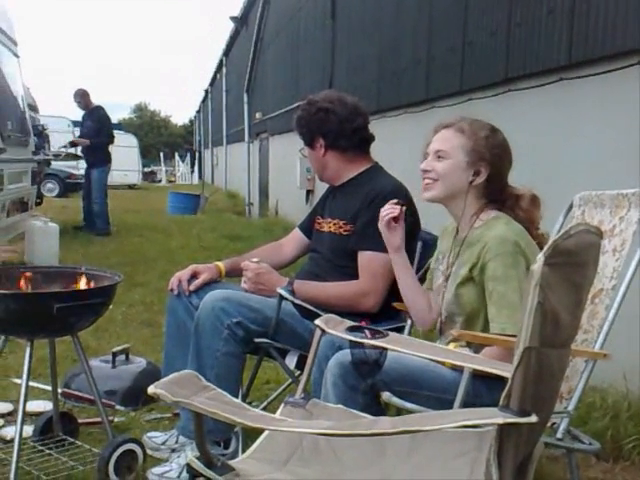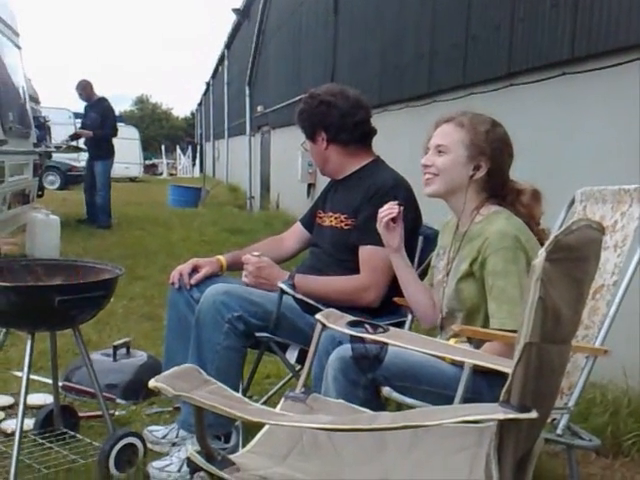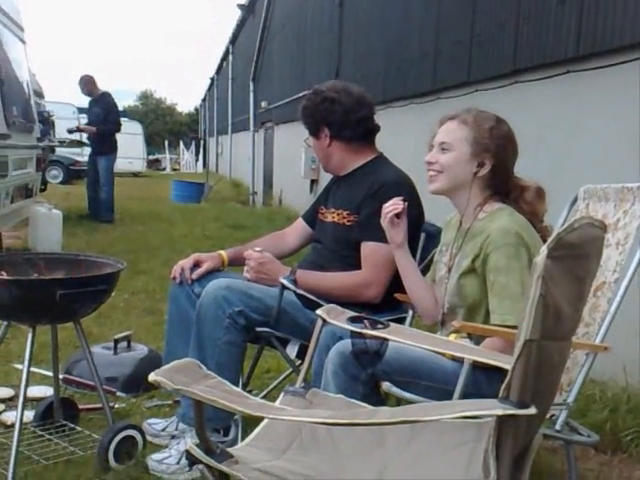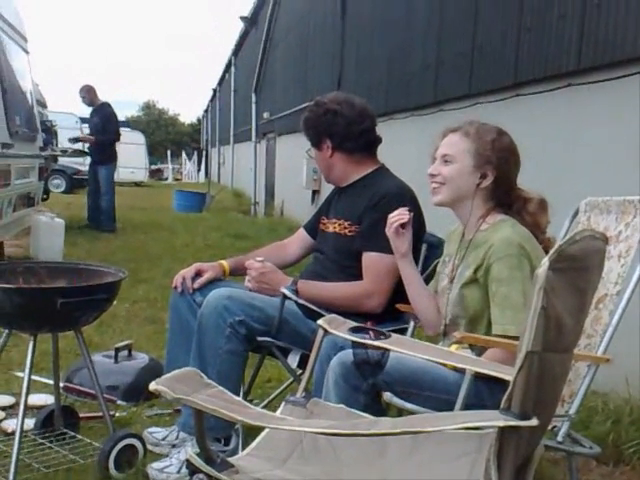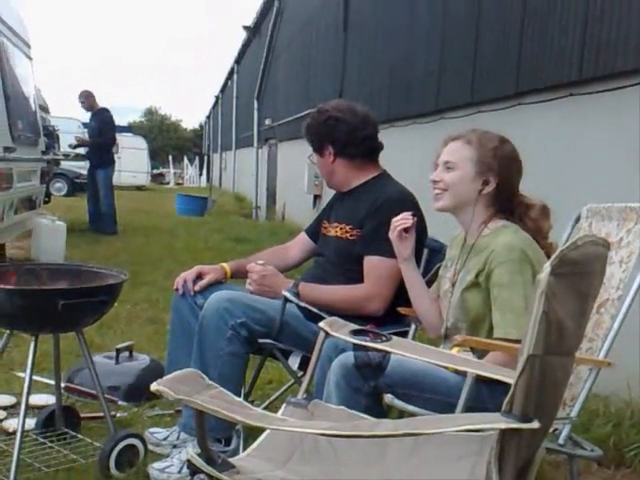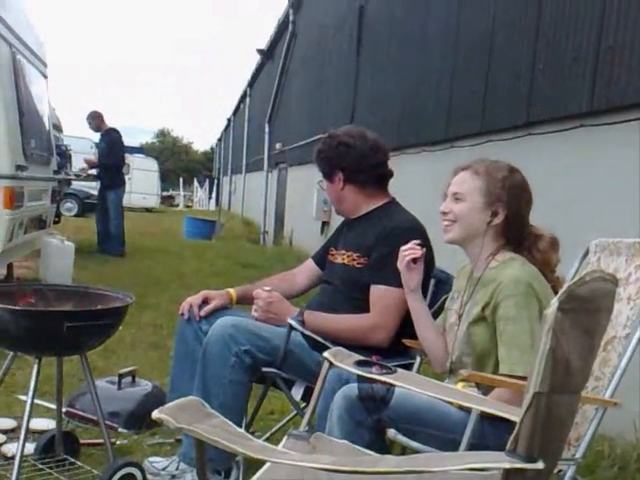
dt=0.2s
person 1, frame 1
left shoulder: (383, 195)
right shoulder: (336, 193)
left elbow: (369, 296)
right elbow: (286, 247)
left wrist: (284, 287)
right wrist: (220, 267)
right hip: (304, 305)
left knee: (221, 308)
right knee: (190, 293)
left ankle: (210, 441)
right ankle: (189, 422)
person 1, frame 2
left shoulder: (385, 190)
right shoulder: (337, 187)
left elbow: (370, 290)
right elbow: (287, 241)
left wrist: (285, 281)
right wrist: (221, 261)
right hip: (305, 299)
left knee: (222, 302)
right knee: (189, 287)
left ankle: (210, 435)
right ankle: (189, 417)
person 1, frame 3
left shoulder: (388, 187)
right shoulder: (340, 183)
left elbow: (371, 286)
right elbow: (290, 237)
left wrist: (286, 276)
right wrist: (223, 256)
right hip: (306, 294)
left knee: (223, 297)
right knee: (190, 281)
left ankle: (210, 428)
right ankle: (188, 408)
person 1, frame 4
left shoulder: (390, 197)
right shoulder: (342, 194)
left elbow: (373, 296)
right elbow: (291, 247)
left wrist: (287, 287)
right wrist: (223, 265)
right hip: (308, 304)
left knee: (224, 306)
right knee: (192, 291)
left ankle: (210, 438)
right ankle: (189, 417)
person 1, frame 5
left shoulder: (391, 203)
right shoulder: (343, 198)
left elbow: (374, 300)
right elbow: (292, 250)
left wrist: (289, 289)
right wrist: (226, 269)
right hip: (310, 307)
left knee: (225, 308)
right knee: (194, 292)
left ankle: (211, 440)
right ankle: (190, 419)
person 1, frame 6
left shoulder: (399, 231)
right shoulder: (351, 226)
left elbow: (379, 329)
right elbow: (298, 277)
left wrist: (294, 317)
right wrist: (231, 294)
right hip: (313, 336)
left knee: (230, 335)
right knee: (198, 318)
right ankle: (192, 448)
person 2, frame 1
left shoulder: (501, 239)
right shoulder: (452, 233)
left elbow: (506, 353)
right elbow: (426, 318)
left wrist: (430, 361)
right wrist: (396, 249)
left hip: (492, 383)
right hip: (455, 363)
left knee: (348, 366)
person 2, frame 2
left shoulder: (500, 234)
right shoulder: (452, 228)
left elbow: (507, 348)
right elbow: (431, 317)
left wrist: (435, 358)
right wrist: (395, 250)
left hip: (492, 379)
right hip: (456, 359)
left knee: (349, 361)
person 2, frame 3
left shoulder: (503, 232)
right shoulder: (456, 224)
left elbow: (507, 344)
right elbow: (433, 312)
left wrist: (441, 356)
right wrist: (399, 246)
left hip: (492, 375)
right hip: (457, 355)
left knee: (349, 356)
right knee: (335, 334)
person 2, frame 4
left shoulder: (506, 243)
right shoulder: (459, 236)
left elbow: (509, 355)
right elbow: (435, 323)
left wrist: (436, 368)
right wrist: (403, 256)
left hip: (493, 385)
right hip: (457, 365)
left knee: (350, 365)
right knee: (337, 344)
person 2, frame 5
left shoulder: (508, 248)
right shoulder: (461, 241)
left elbow: (511, 359)
right elbow: (437, 327)
left wrist: (441, 372)
right wrist: (405, 260)
left hip: (495, 389)
right hip: (459, 369)
left knee: (352, 368)
right knee: (339, 348)
person 2, frame 6
left shoulder: (514, 282)
right shoulder: (468, 273)
left elbow: (516, 395)
right elbow: (442, 360)
left wrist: (454, 407)
right wrist: (412, 291)
left hip: (498, 425)
right hip: (464, 404)
left knee: (355, 400)
right knee: (342, 379)
person 3, frame 1
left shoulder: (101, 116)
right shoulder: (85, 116)
left elbow: (109, 139)
left wrist: (88, 143)
right wrist: (71, 144)
left hip: (101, 163)
right hip: (90, 162)
left knee: (98, 197)
right knee: (87, 195)
left ankle: (103, 228)
right ankle: (89, 224)
person 3, frame 2
left shoulder: (105, 107)
right shoulder: (88, 108)
left elbow: (113, 132)
right elbow: (84, 128)
left wrist: (92, 134)
right wrist: (71, 138)
left hip: (104, 156)
right hip: (92, 154)
left knee: (101, 189)
right knee: (88, 187)
left ankle: (104, 221)
right ankle: (92, 217)
person 3, frame 3
left shoulder: (108, 102)
right shoulder: (92, 103)
left elbow: (116, 127)
left wrist: (95, 130)
right wrist: (79, 128)
left hip: (106, 151)
right hip: (94, 150)
left knee: (105, 185)
right knee: (91, 183)
left ankle: (107, 215)
right ankle: (94, 212)
person 3, frame 4
left shoulder: (108, 112)
right shoulder: (94, 112)
left elbow: (115, 137)
left wrist: (94, 140)
right wrist: (81, 138)
left hip: (106, 160)
right hip: (95, 159)
left knee: (106, 194)
right knee: (92, 192)
left ankle: (108, 224)
right ankle: (94, 221)
person 3, frame 5
left shoulder: (106, 117)
right shoulder: (93, 117)
left elbow: (110, 141)
left wrist: (88, 141)
right wrist: (81, 143)
left hip: (104, 164)
right hip: (94, 163)
left knee: (105, 196)
right knee: (92, 196)
left ankle: (110, 227)
right ankle: (95, 225)
person 3, frame 6
left shoulder: (114, 137)
right shoulder: (103, 137)
left elbow: (118, 162)
left wrist: (97, 162)
right wrist: (93, 165)
left hip: (115, 184)
right hip: (105, 184)
left knee: (115, 217)
right knee: (101, 216)
left ankle: (117, 248)
right ankle: (104, 246)
